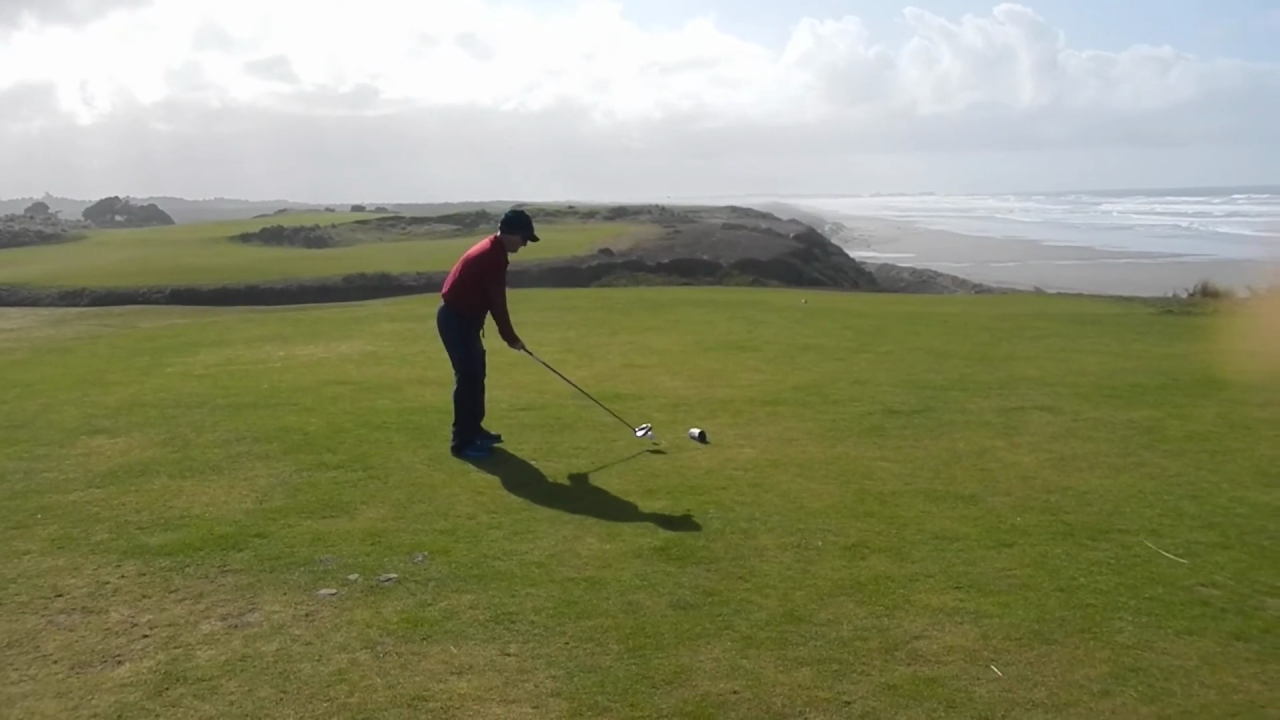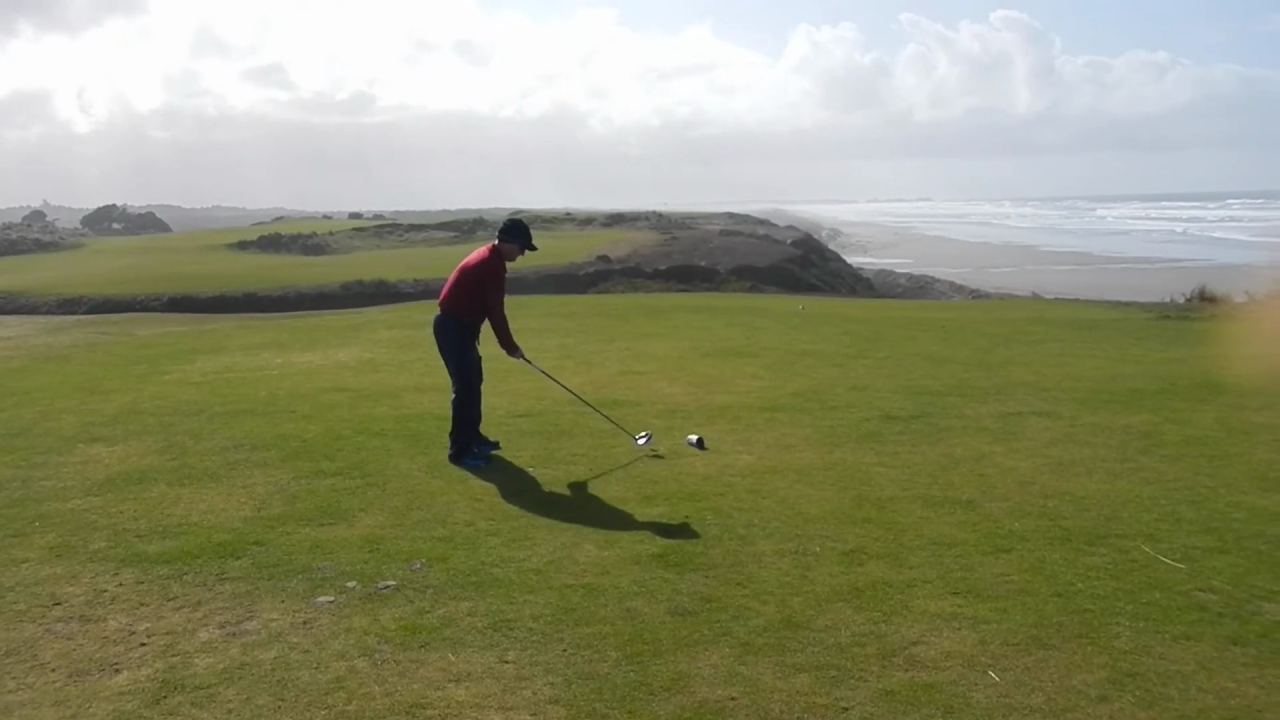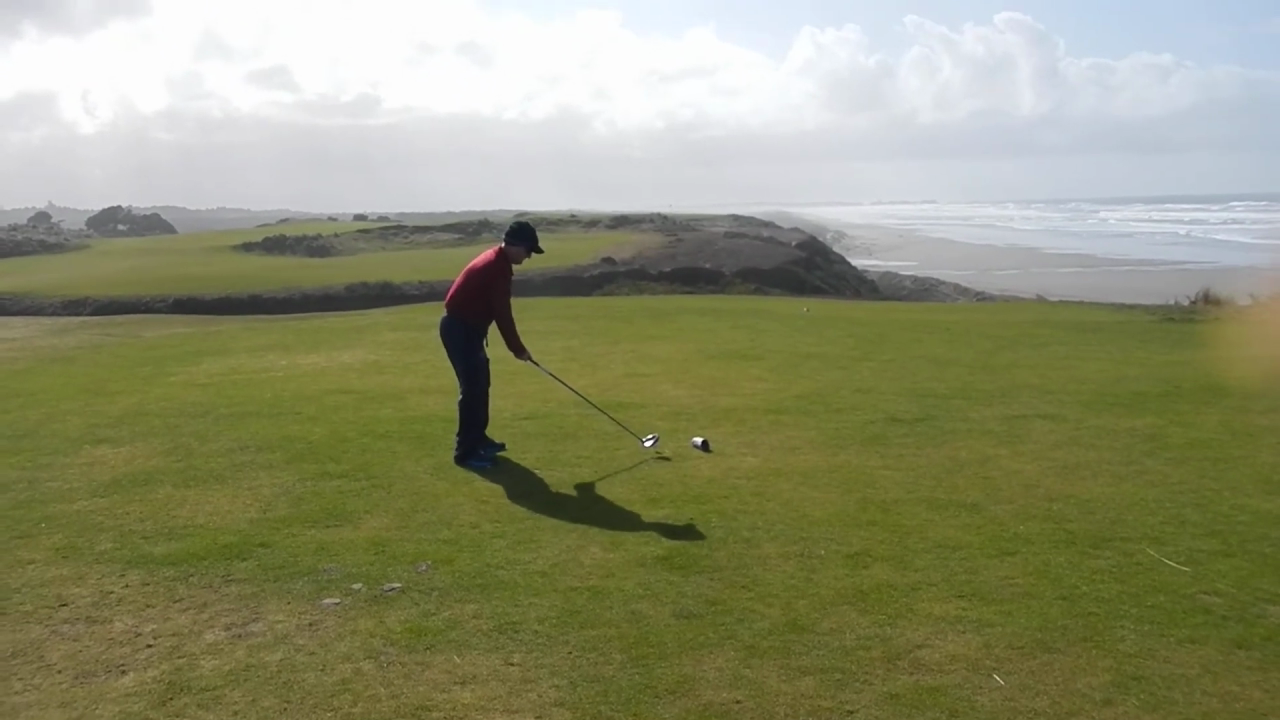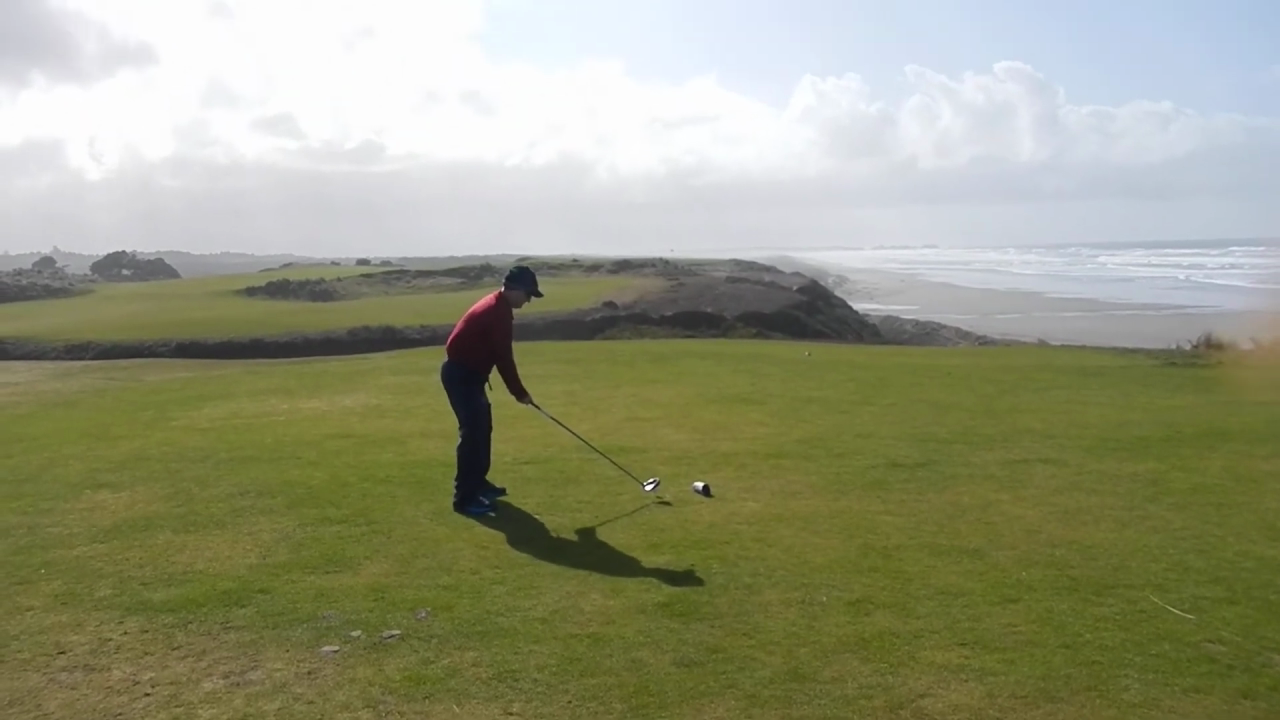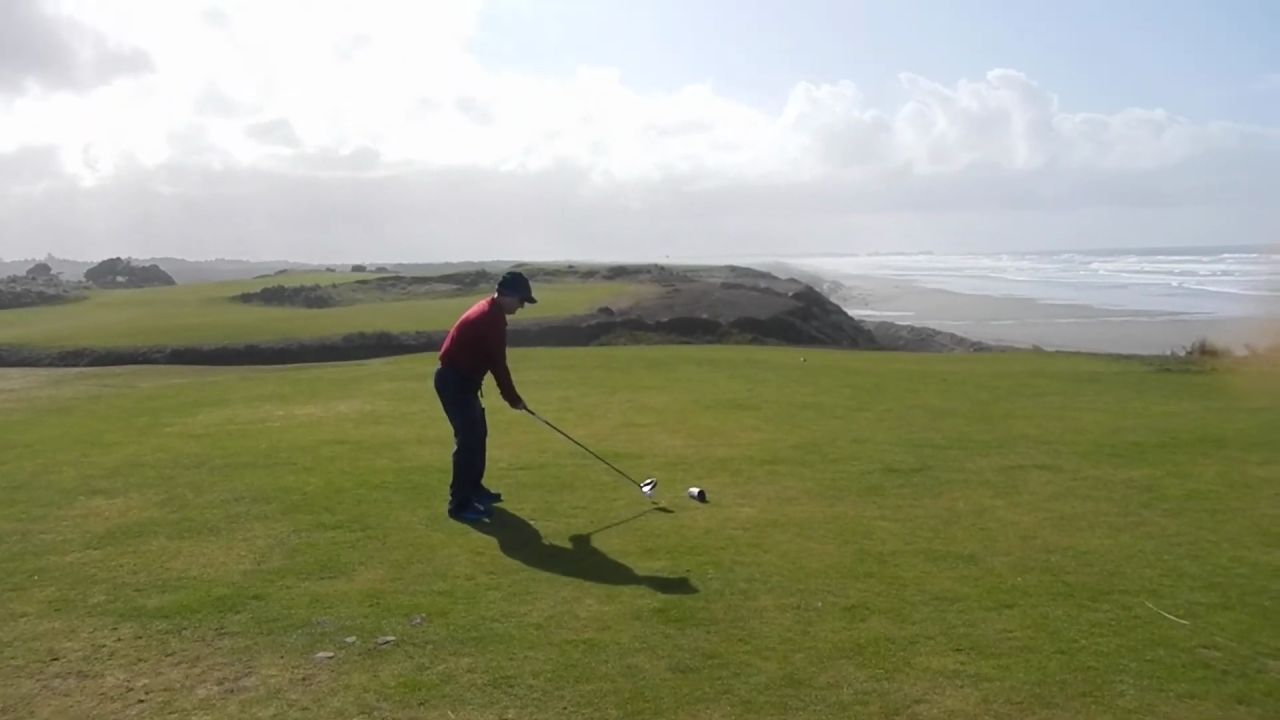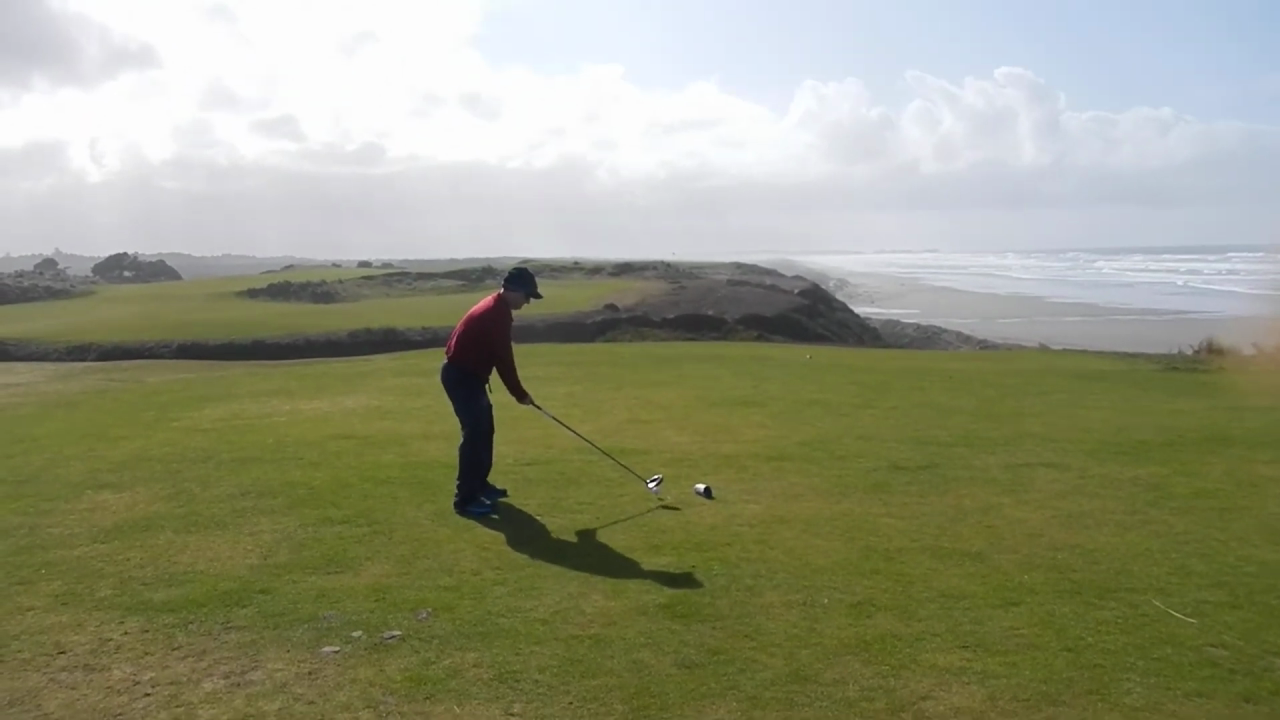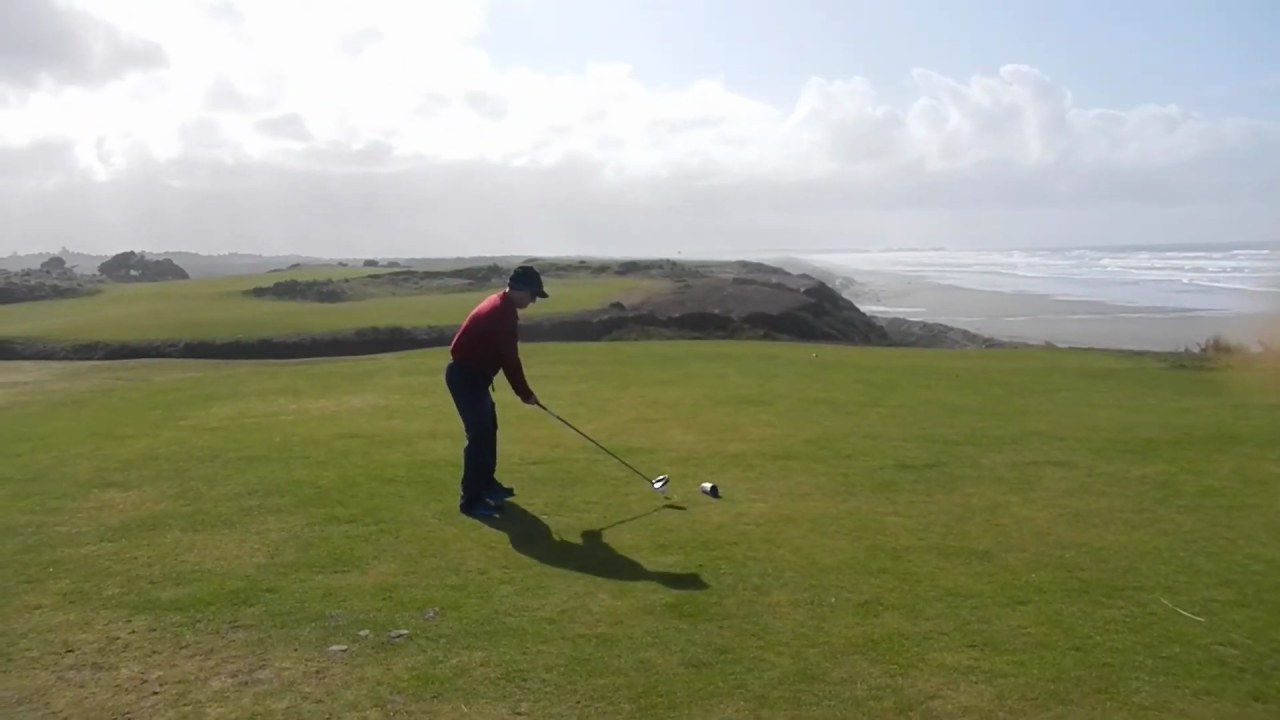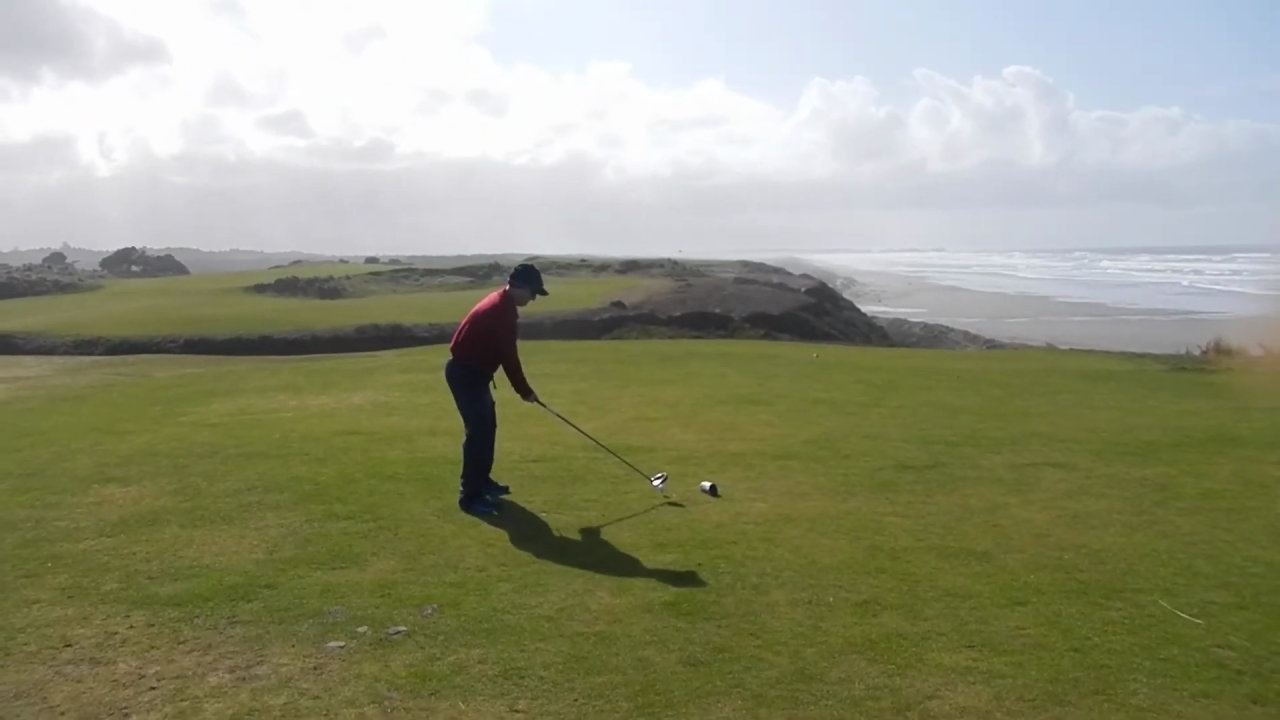
dt=0.3s
person 1, frame 1
left shoulder: (490, 250)
right shoulder: (493, 257)
left elbow: (492, 300)
right elbow: (497, 303)
left wrist: (509, 336)
right wrist: (511, 338)
left hip: (461, 316)
right hip: (456, 318)
left knee: (476, 374)
right knee: (468, 377)
left ankle: (473, 429)
right ankle: (461, 440)
person 1, frame 2
left shoulder: (487, 257)
right shoulder: (491, 266)
left elbow: (489, 309)
right elbow: (496, 312)
left wrist: (507, 344)
right wrist: (510, 346)
left hip: (457, 323)
right hip: (453, 326)
left knee: (472, 381)
right knee: (465, 385)
left ankle: (472, 436)
right ankle: (459, 448)
person 1, frame 3
left shoulder: (495, 260)
right shoulder: (497, 267)
left elbow: (498, 311)
right elbow: (503, 314)
left wrist: (515, 347)
right wrist: (518, 349)
left hip: (465, 326)
right hip: (459, 329)
left knee: (480, 384)
right knee: (472, 387)
left ankle: (477, 438)
right ankle: (465, 450)
person 1, frame 4
left shoulder: (495, 305)
right shoulder: (498, 312)
left elbow: (498, 355)
right elbow: (504, 358)
left wrist: (516, 390)
right wrist: (519, 392)
left hip: (465, 370)
right hip: (461, 373)
left knee: (482, 428)
right knee: (472, 431)
left ankle: (478, 482)
right ankle: (464, 496)
person 1, frame 5
left shoulder: (488, 311)
right shoulder: (492, 318)
left elbow: (492, 360)
right elbow: (498, 364)
left wrist: (510, 396)
right wrist: (513, 398)
left hip: (459, 378)
right hip: (455, 380)
left knee: (477, 434)
right knee: (468, 438)
left ankle: (473, 488)
right ankle: (459, 503)
person 1, frame 6
left shoulder: (494, 307)
right shoulder: (497, 314)
left elbow: (498, 356)
right elbow: (504, 359)
left wrist: (516, 391)
right wrist: (520, 393)
left hip: (466, 373)
right hip: (461, 375)
left knee: (484, 429)
right knee: (475, 432)
left ankle: (479, 484)
right ankle: (465, 497)
person 1, frame 7
left shoulder: (499, 305)
right shoulder: (503, 313)
left elbow: (504, 356)
right elbow: (510, 359)
left wrist: (522, 391)
right wrist: (525, 393)
left hip: (470, 372)
right hip: (466, 375)
left knee: (487, 429)
right knee: (479, 434)
left ankle: (486, 482)
right ankle: (471, 498)
person 1, frame 8
left shoulder: (499, 303)
right shoulder: (502, 310)
left elbow: (502, 353)
right elbow: (509, 356)
left wrist: (521, 389)
right wrist: (524, 390)
left hip: (470, 369)
right hip: (466, 372)
left knee: (486, 426)
right knee: (478, 430)
left ankle: (482, 481)
right ankle: (470, 495)
